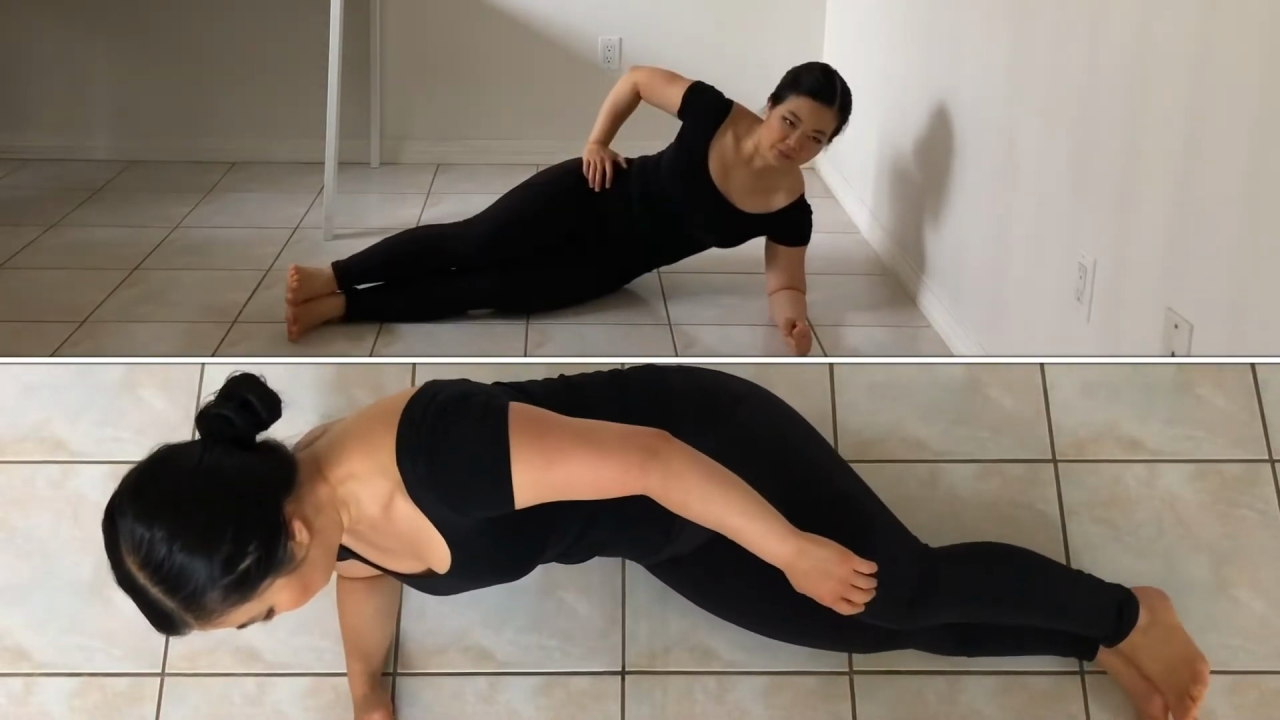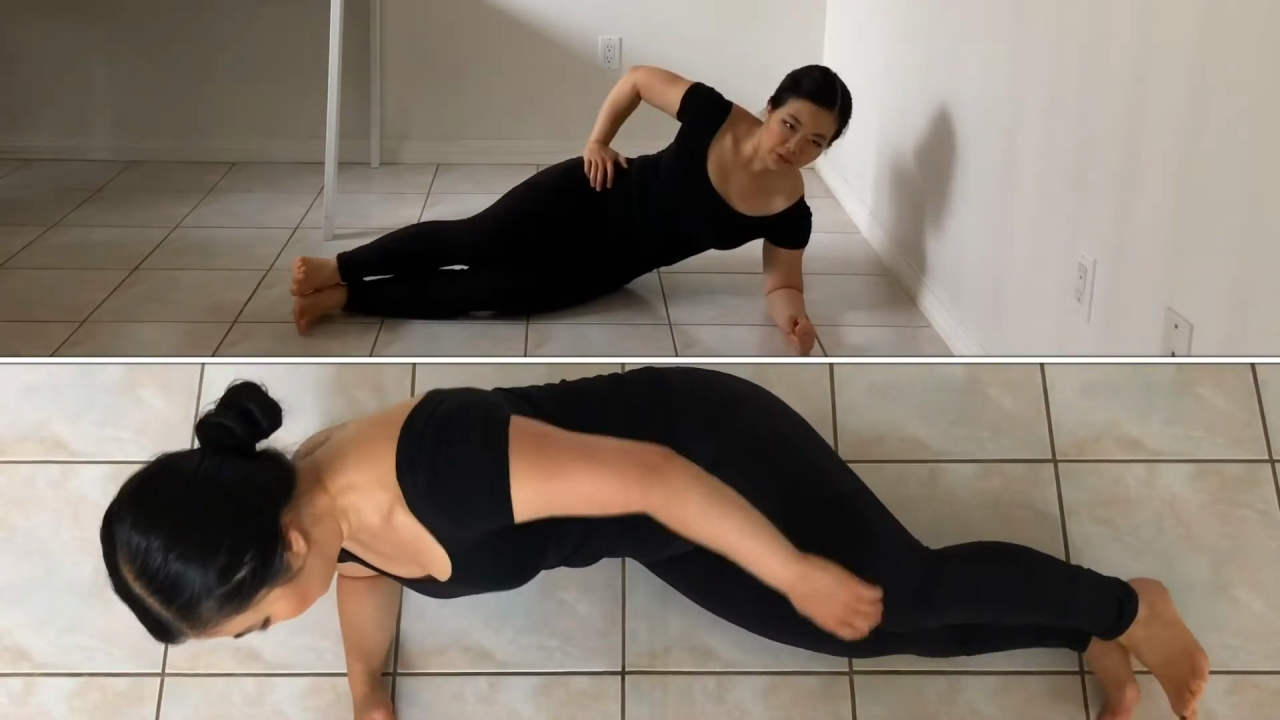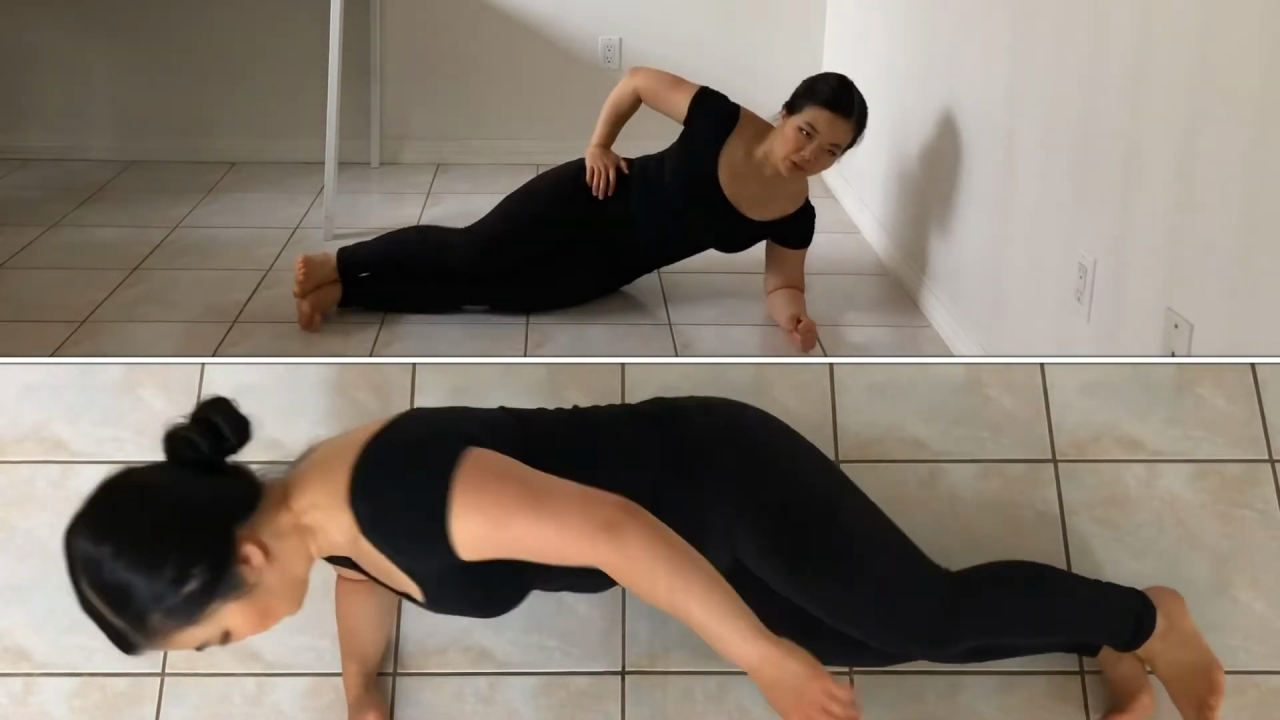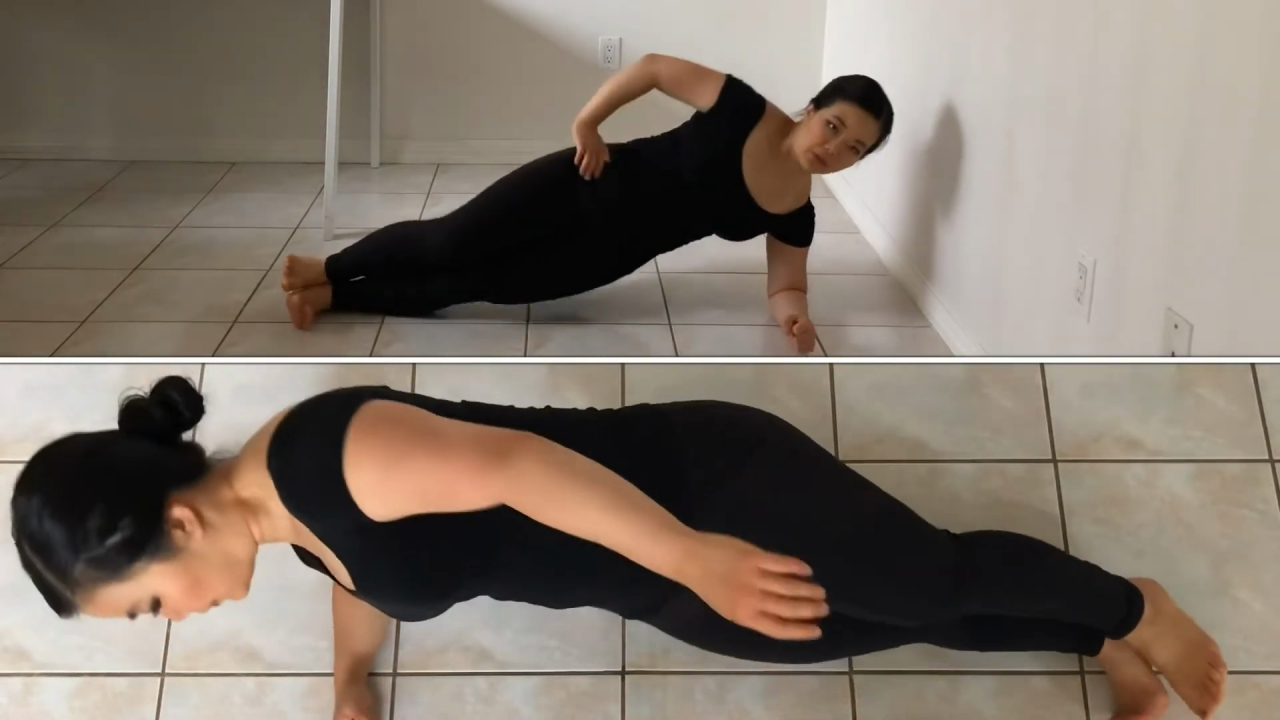
dt=0.3s
person 1, frame 1
left shoulder: (430, 453)
right shoulder: (309, 504)
left elbow: (650, 456)
right elbow: (367, 571)
left wrist: (793, 549)
left hip: (704, 443)
right hip: (662, 540)
left knee: (905, 586)
right knee: (867, 627)
left ankle: (1128, 614)
person 1, frame 2
left shoulder: (432, 465)
right shoulder: (306, 506)
left elbow: (655, 475)
right elbow: (368, 572)
left wrist: (796, 570)
left hip: (708, 444)
right hip: (663, 538)
left knee: (907, 588)
left ankle: (1126, 607)
person 1, frame 3
left shoulder: (392, 481)
right shoulder: (315, 519)
left elbow: (613, 530)
left hip: (716, 474)
right hip: (682, 546)
left knee: (923, 612)
left ankle: (1145, 617)
person 1, frame 4
left shoulder: (314, 453)
right shoulder: (286, 511)
left elbow: (511, 462)
left wrist: (693, 557)
left hip: (705, 483)
right hip: (659, 579)
left knee: (932, 579)
left ankle: (1135, 610)
person 2, frame 1
left shoulder: (789, 210)
right shoulder: (714, 111)
left elbow: (784, 283)
right elbow: (637, 79)
left wrist: (794, 320)
right wrist: (597, 141)
left hip: (614, 261)
right hip: (594, 196)
left knee: (489, 290)
right knee: (473, 244)
left ankle: (341, 306)
right ankle: (332, 276)
person 2, frame 2
left shoulder: (789, 210)
right shoulder: (713, 115)
left elbow: (781, 283)
right elbow: (637, 79)
left wrist: (794, 318)
right wrist: (597, 141)
left hip: (614, 260)
right hip: (595, 195)
left knee: (491, 289)
right knee: (476, 240)
left ankle: (344, 297)
right ankle: (337, 268)
person 2, frame 3
left shoulder: (795, 217)
right shoulder: (720, 118)
left elbow: (782, 284)
right elbow: (637, 80)
left wrist: (795, 317)
right wrist: (599, 145)
left hip: (617, 262)
right hip: (595, 196)
left knee: (491, 289)
right knee: (472, 252)
left ankle: (342, 293)
right ankle: (336, 262)
person 2, frame 4
left shoulder: (795, 213)
right shoulder: (745, 110)
left elbow: (784, 286)
right elbow: (653, 67)
left wrist: (796, 318)
right wrist: (585, 124)
left hip: (613, 248)
right hip: (592, 184)
left knee: (479, 283)
right knee: (450, 241)
left ankle: (331, 297)
right ankle: (326, 268)
